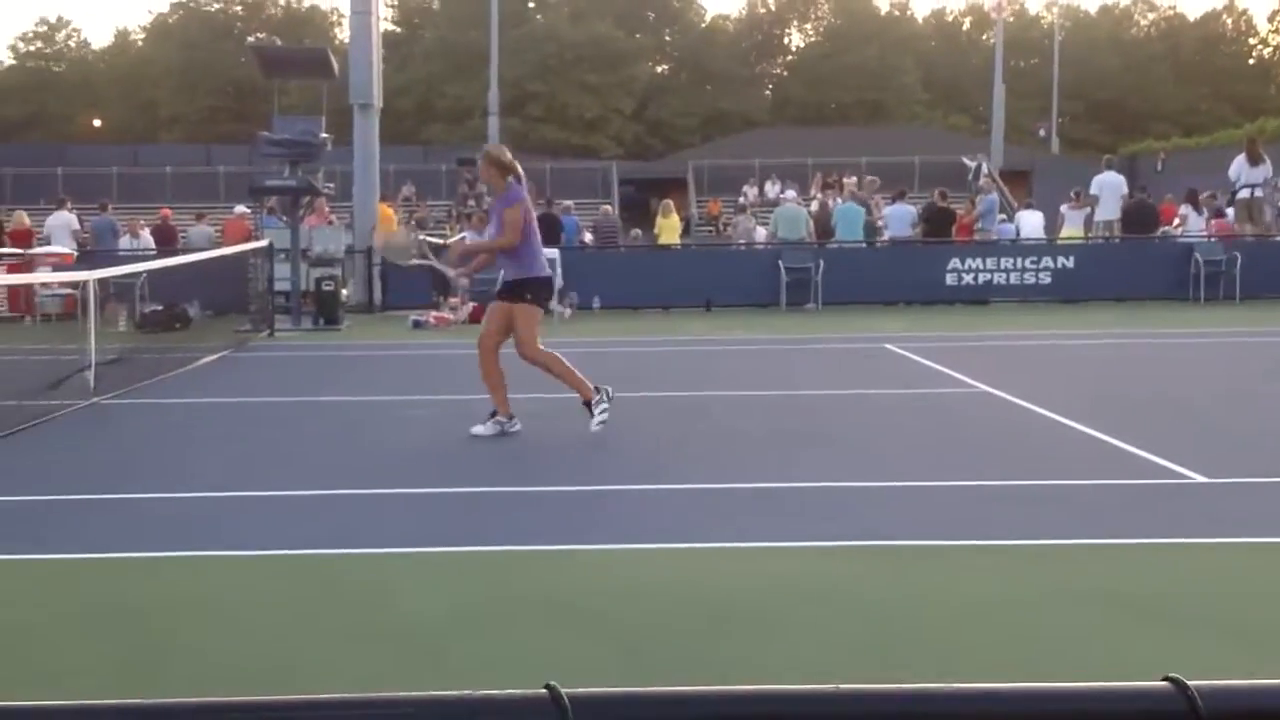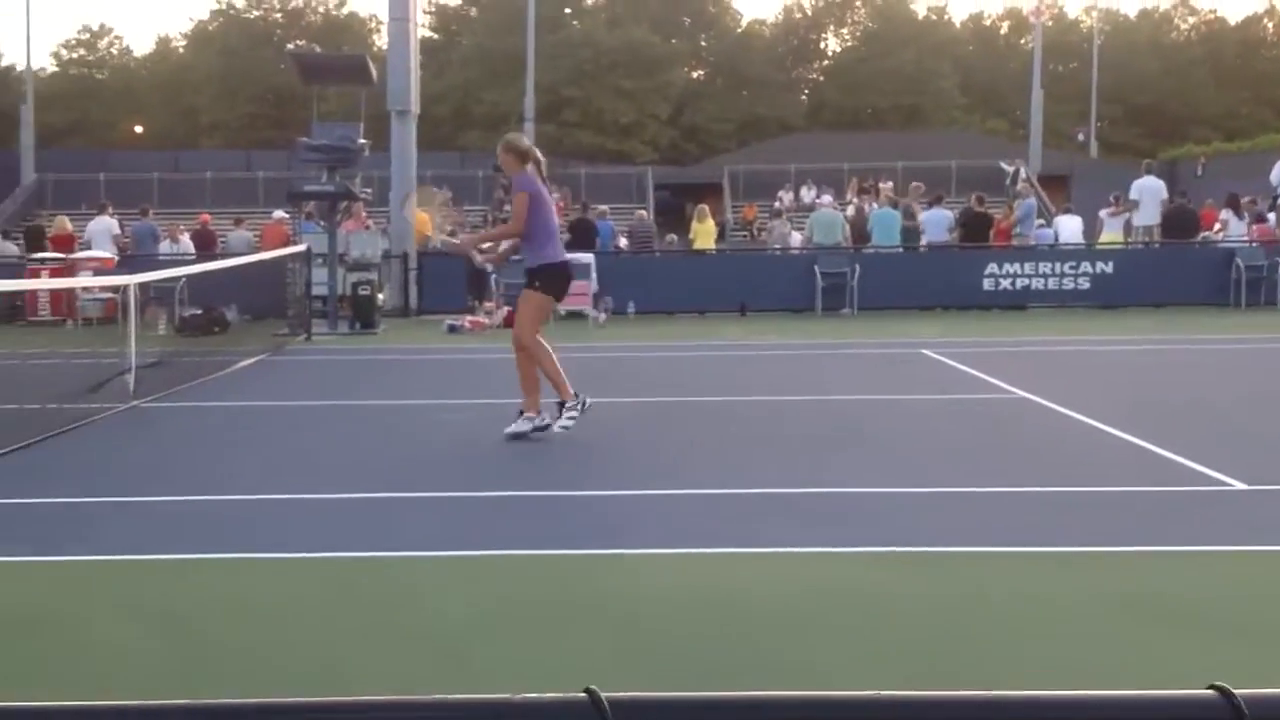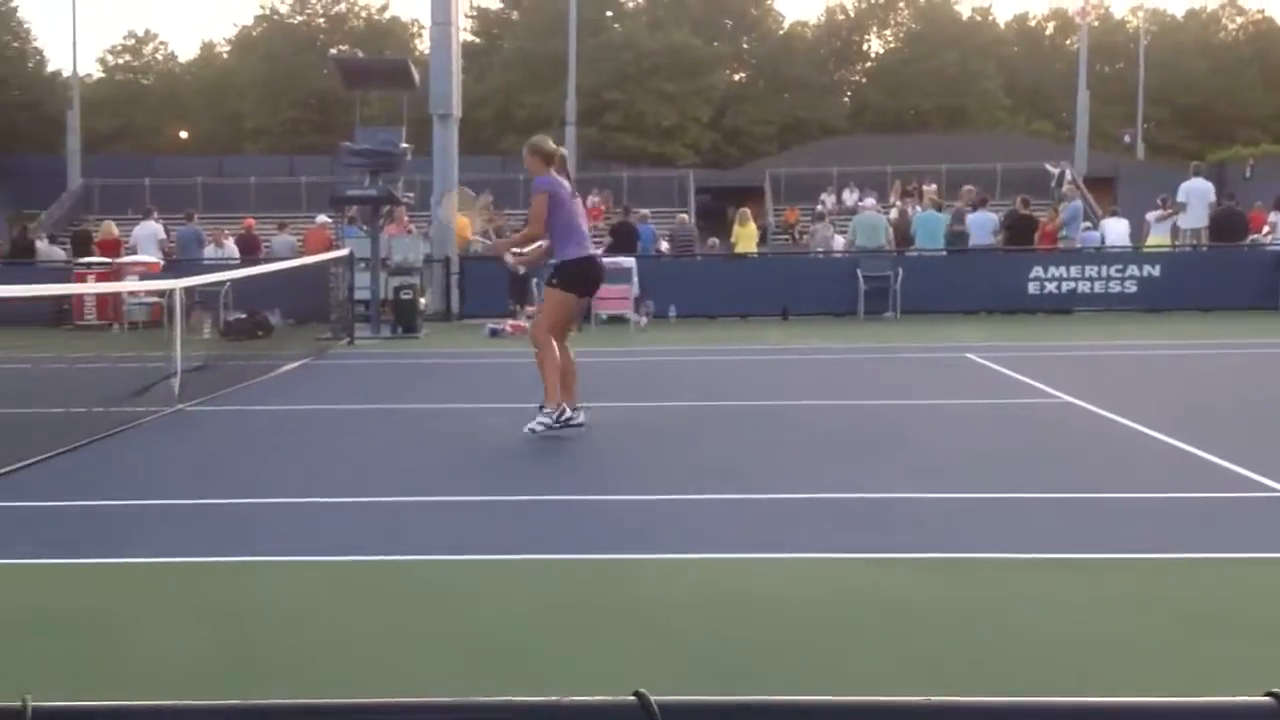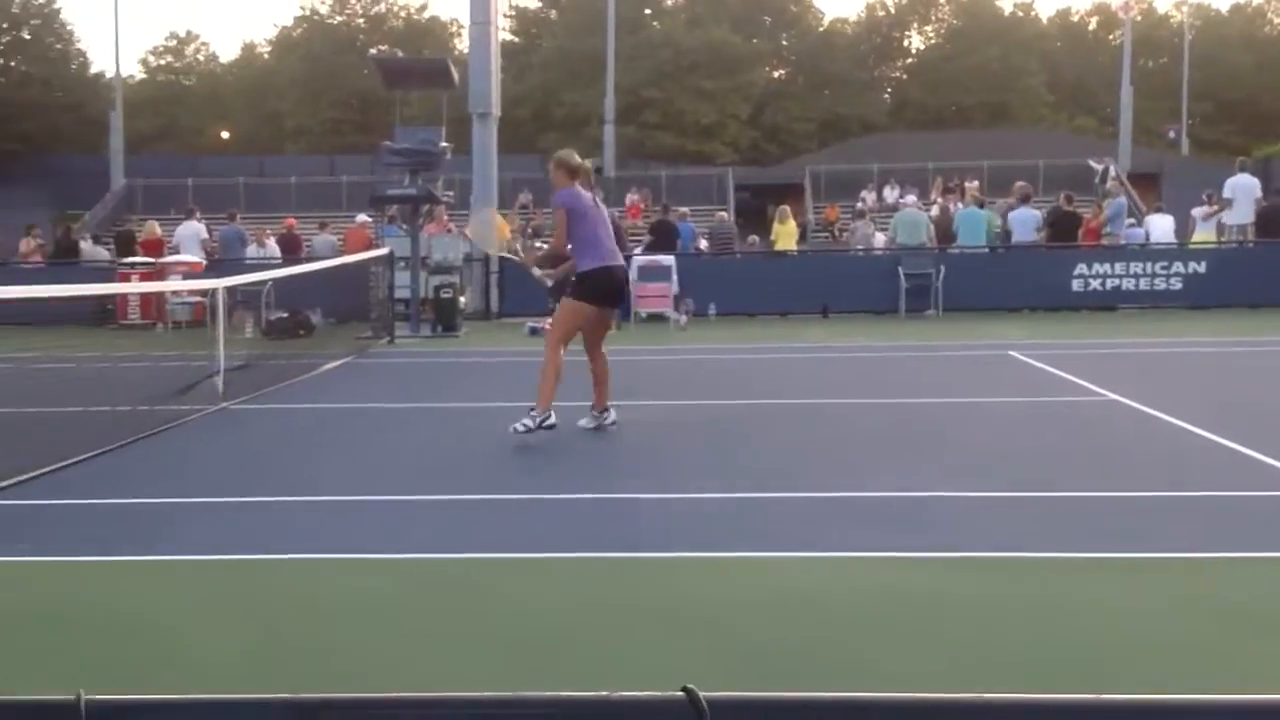
dt=0.1s
person 1, frame 1
left shoulder: (512, 193)
right shoulder: (501, 196)
left elbow: (510, 240)
right elbow: (497, 245)
left wrist: (467, 247)
right wrist: (468, 269)
left hip: (534, 280)
right hip: (513, 281)
left knee: (529, 349)
right knee: (486, 344)
left ankle: (594, 395)
right ankle: (504, 416)
person 1, frame 2
left shoulder: (523, 182)
right shoulder: (534, 182)
left elbow: (516, 227)
left wrist: (476, 240)
right wrist: (495, 257)
left hip: (549, 269)
right hip: (545, 269)
left knee: (525, 337)
right knee: (525, 340)
left ankle: (571, 398)
right ankle: (534, 413)
person 1, frame 3
left shoulder: (542, 183)
right shoulder: (562, 184)
left elbow: (536, 230)
left wrist: (506, 244)
right wrist: (528, 259)
left hip: (575, 266)
right hip: (583, 265)
left knee: (540, 334)
right knee: (556, 338)
left ankle: (554, 407)
right ankle: (568, 409)
person 1, frame 4
left shoulder: (562, 197)
right shoulder: (591, 199)
left elbow: (560, 244)
left wrist: (534, 259)
right wrist: (561, 270)
left hip: (596, 277)
right hip: (617, 275)
left knee: (554, 341)
right knee: (592, 343)
left ankle: (543, 412)
right ankle: (601, 410)
